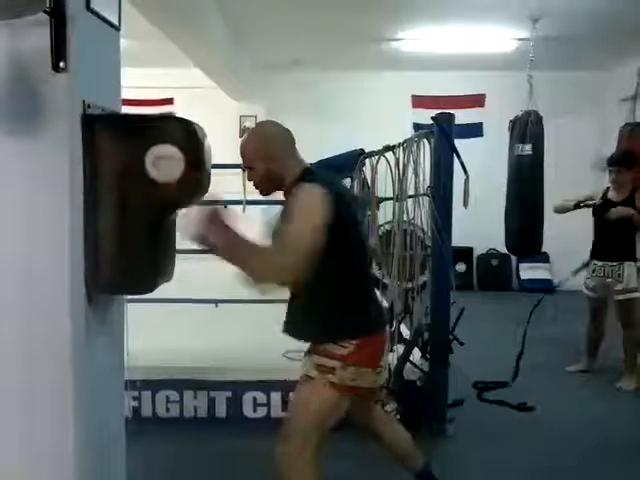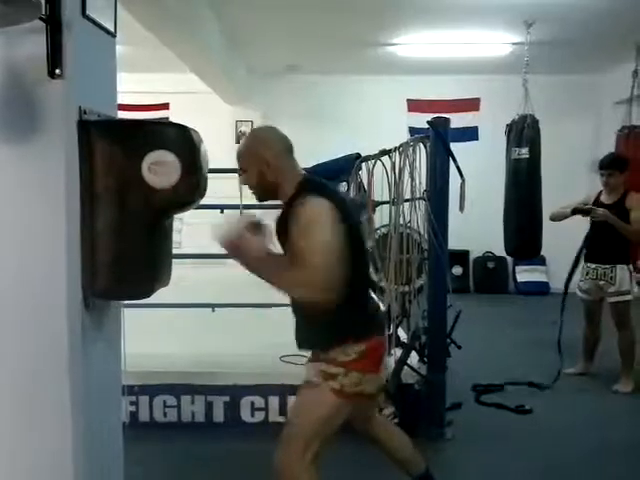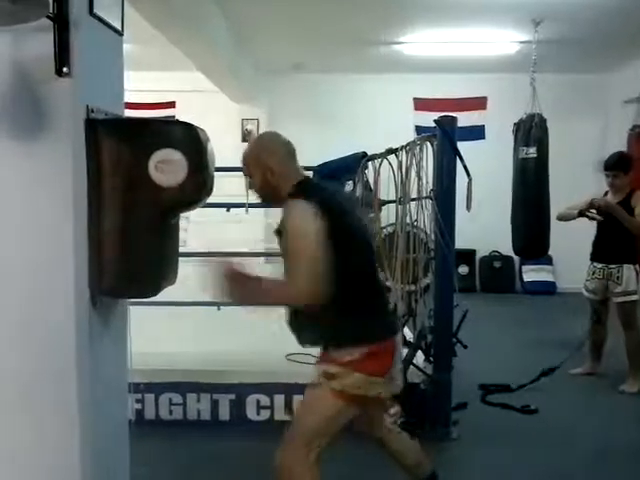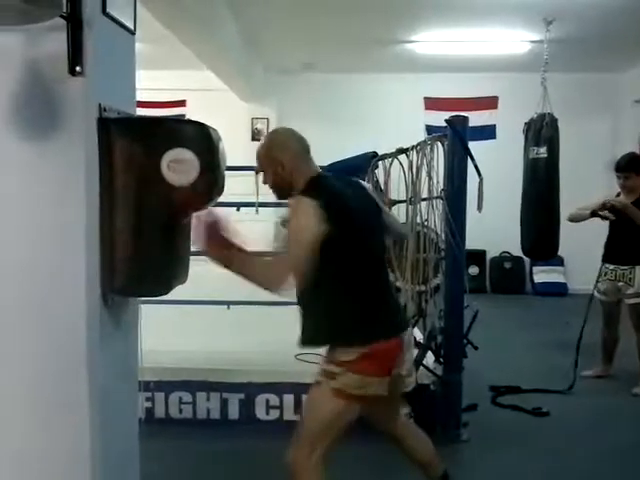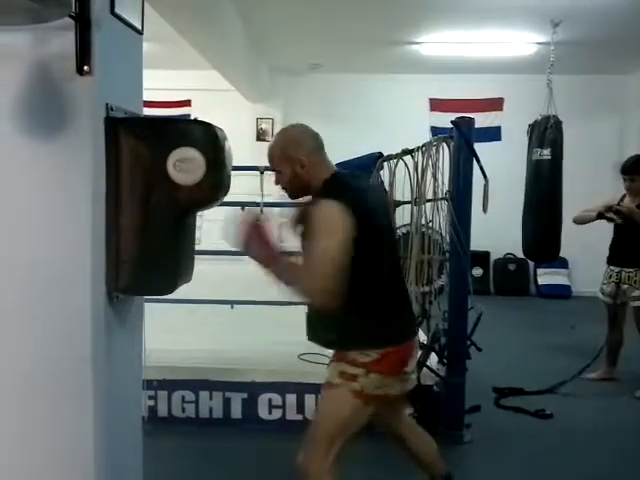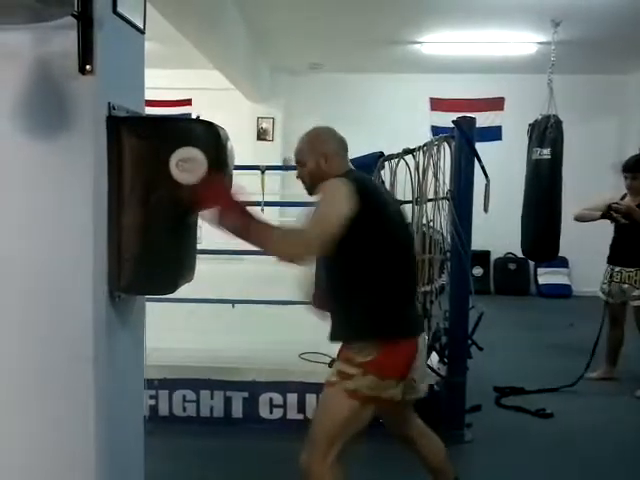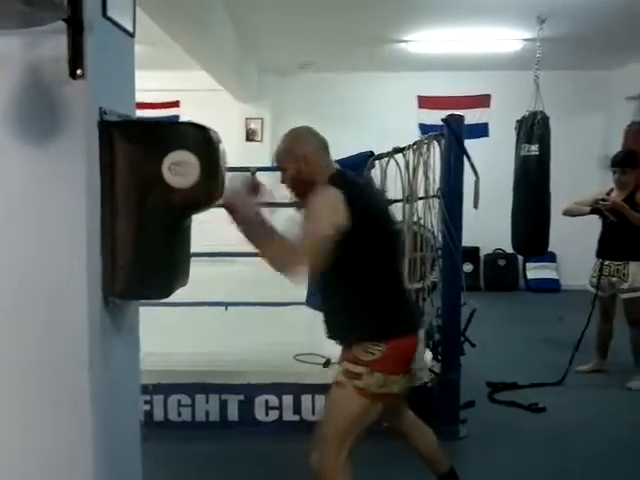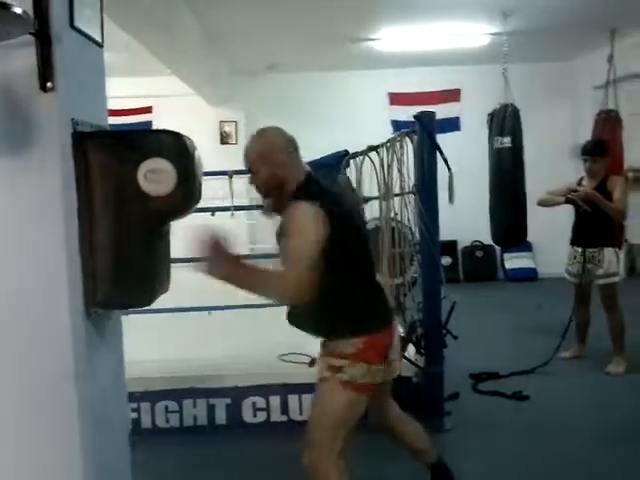
dt=0.4s
person 1, frame 1
left shoulder: (309, 196)
right shoulder: (319, 190)
left elbow: (284, 271)
left wrist: (222, 238)
left hip: (346, 342)
right hip: (360, 331)
right knee: (367, 415)
person 1, frame 2
left shoulder: (313, 207)
right shoulder: (302, 201)
left elbow: (316, 287)
left wrist: (253, 255)
left hip: (350, 345)
right hip: (358, 338)
right knee: (368, 421)
person 1, frame 3
left shoulder: (301, 210)
right shoulder: (326, 197)
left elbow: (306, 290)
left wrist: (250, 287)
left hip: (358, 351)
right hip: (378, 338)
right knee: (376, 426)
person 1, frame 4
left shoulder: (310, 206)
right shoulder: (355, 190)
left elbow: (277, 276)
right elbow: (394, 227)
left wrist: (225, 251)
left hip: (361, 348)
right hip: (392, 334)
right knee: (392, 421)
person 1, frame 5
left shoulder: (330, 208)
right shoulder: (362, 188)
left elbow: (321, 291)
left wrist: (268, 255)
right wrist: (307, 222)
left hip: (371, 349)
right hip: (395, 337)
right knee: (396, 421)
person 1, frame 6
left shoulder: (340, 190)
right shoulder: (369, 194)
left elbow: (302, 247)
left wrist: (235, 217)
left hip: (376, 345)
right hip: (402, 336)
right knee: (405, 425)
person 1, frame 7
left shoulder: (329, 198)
right shoulder: (355, 190)
left elbow: (292, 261)
left wrist: (247, 216)
left hip: (378, 342)
right hip: (398, 331)
right knee: (398, 416)
person 1, frame 8
left shoulder: (305, 210)
right shoulder: (322, 192)
left elbow: (293, 289)
left wrist: (227, 266)
left hip: (356, 340)
right hip: (372, 328)
right knee: (382, 411)
person 2, frame 1
right shoulder: (598, 195)
right elbow: (557, 208)
right wrist: (578, 204)
right hip: (597, 264)
right knee: (595, 316)
right ankle: (589, 361)
person 2, frame 2
right shoulder: (592, 198)
right elbow: (554, 216)
left wrist: (610, 218)
right wrist: (574, 210)
left hip: (617, 268)
right hip: (591, 266)
right knee: (591, 319)
right ankle: (586, 363)
person 2, frame 3
right shoulder: (599, 197)
right elbow: (561, 215)
left wrist: (614, 209)
right wrist: (581, 213)
right hip: (597, 265)
right knee: (597, 318)
right ankle: (593, 363)
person 2, frame 4
right shoulder: (612, 198)
right elbow: (572, 216)
right wrist: (594, 212)
right hip: (609, 267)
right knee: (609, 320)
right ankle: (605, 366)
person 2, frame 5
right shoulder: (616, 201)
right elbow: (577, 218)
right wrist: (599, 214)
right hip: (615, 269)
right knee: (614, 322)
right ankle: (609, 368)
person 2, frame 6
right shoulder: (617, 200)
right elbow: (578, 215)
right wrist: (604, 214)
right hip: (615, 268)
right knee: (614, 321)
right ankle: (609, 368)
person 2, frame 7
right shoulder: (604, 194)
right elbow: (567, 210)
right wrist: (594, 209)
right hip: (604, 261)
right knee: (604, 314)
right ankle: (599, 361)
person 2, frame 8
left shoulder: (614, 182)
right shoulder: (576, 183)
left elbow: (621, 214)
right elbow: (541, 200)
left wrist: (594, 197)
right wrist: (566, 199)
left hip: (604, 250)
right hip: (578, 250)
left knee: (611, 304)
right knee: (580, 300)
left ankle: (619, 356)
right ankle: (580, 347)
